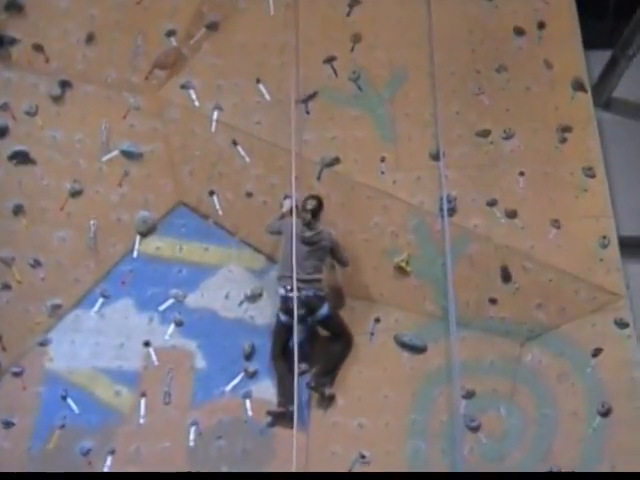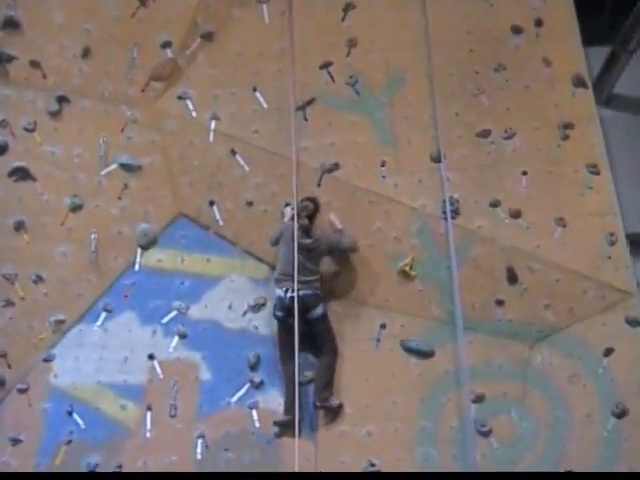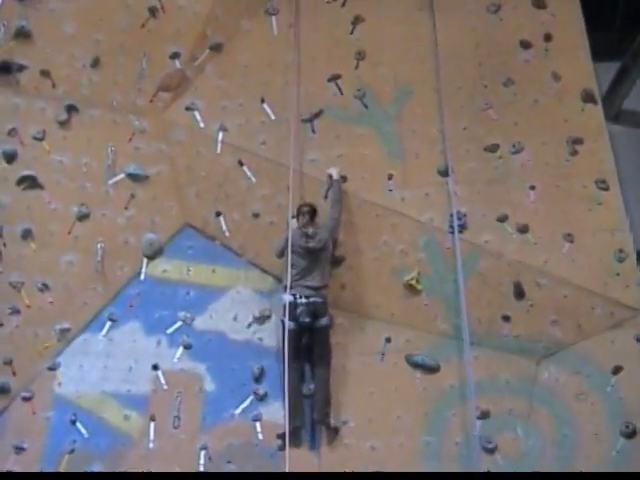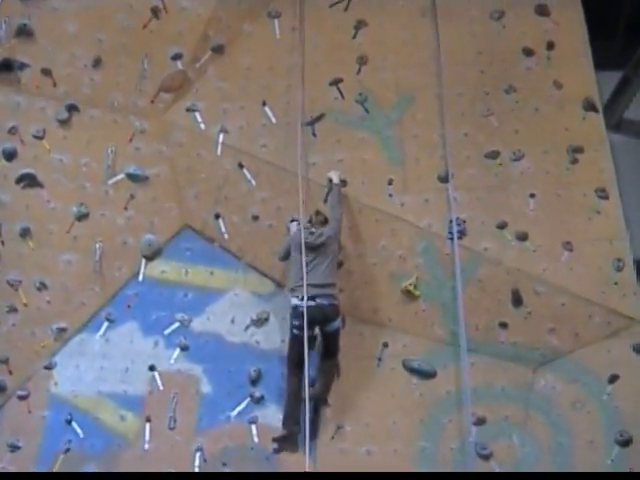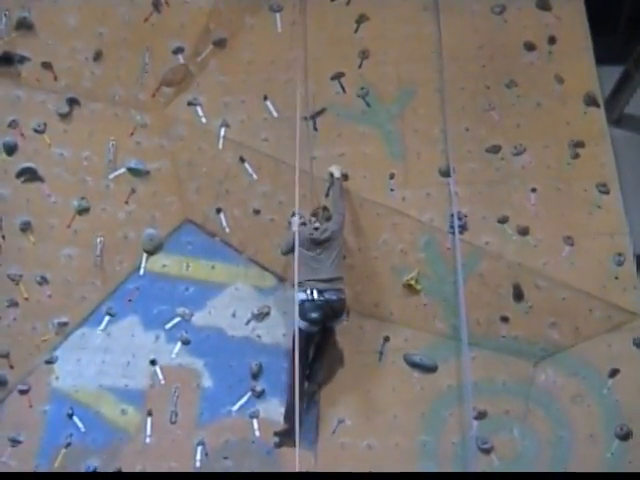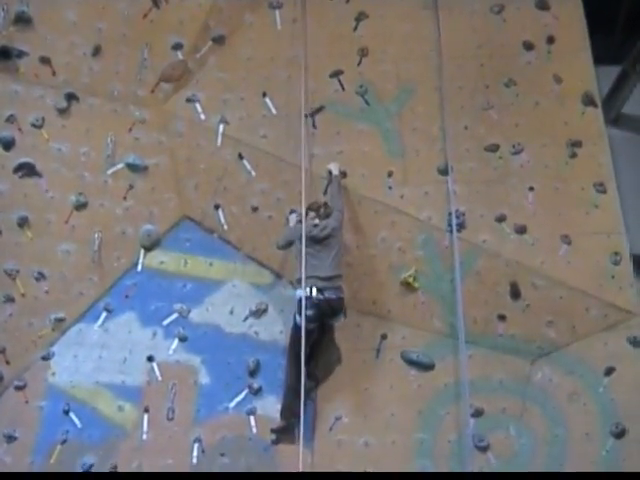
dt=0.5s
person 1, frame 1
left shoulder: (289, 224)
right shoulder: (326, 237)
left elbow: (270, 228)
right elbow: (344, 262)
left wrist: (284, 211)
left hip: (289, 297)
right hip: (314, 298)
left knee: (278, 353)
right knee: (343, 339)
left ankle: (285, 405)
right ankle: (321, 381)
person 1, frame 2
left shoulder: (287, 229)
right shoulder: (323, 238)
left elbow: (273, 240)
right elbow: (352, 246)
left wrist: (286, 219)
right wrist: (338, 228)
left hip: (286, 298)
right hip: (311, 298)
left knee: (287, 357)
right knee: (327, 350)
left ankle: (290, 412)
right ankle: (323, 397)
person 1, frame 3
left shoulder: (292, 237)
right shoulder: (327, 235)
left elbow: (278, 253)
right elbow: (335, 208)
right wrist: (336, 180)
left hip: (295, 305)
right hip: (319, 305)
left knee: (293, 365)
right knee: (321, 364)
left ankle: (295, 425)
right ankle: (323, 416)
person 1, frame 4
left shoulder: (296, 238)
right shoulder: (331, 235)
left elbow: (282, 256)
right elbow: (336, 210)
right wrist: (336, 183)
left hip: (301, 306)
right hip: (328, 306)
left knee: (294, 370)
right knee: (330, 353)
left ankle: (290, 431)
right ankle: (321, 390)
person 1, frame 5
left shoulder: (300, 233)
right shoulder: (335, 229)
left elbow: (284, 250)
right elbow: (338, 204)
right wrist: (337, 178)
left hip: (310, 302)
right hip: (336, 301)
left knee: (297, 364)
right knee: (326, 331)
left ankle: (291, 426)
right ankle: (312, 377)
person 1, frame 6
left shoulder: (299, 230)
right shoulder: (335, 225)
left elbow: (281, 244)
right elbow: (337, 202)
right wrist: (335, 175)
left hip: (309, 300)
right hip: (335, 300)
left knee: (294, 361)
right knee: (324, 328)
left ankle: (288, 423)
right ankle: (312, 374)
